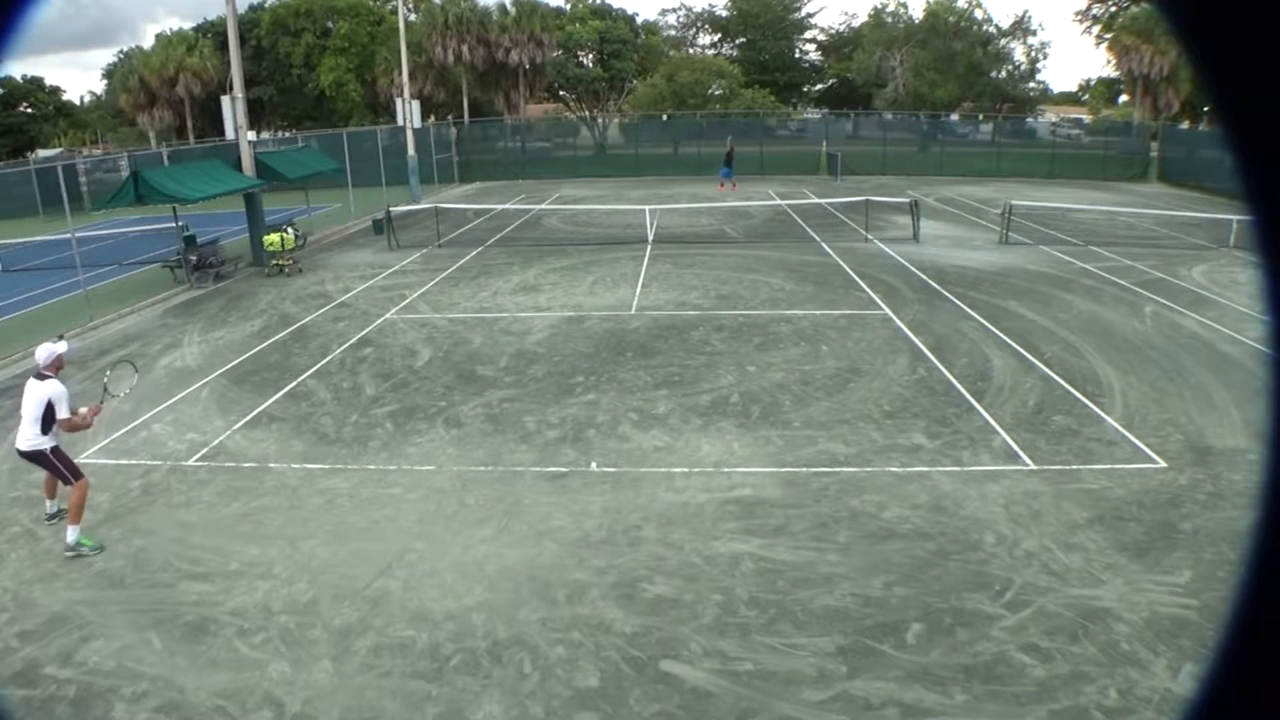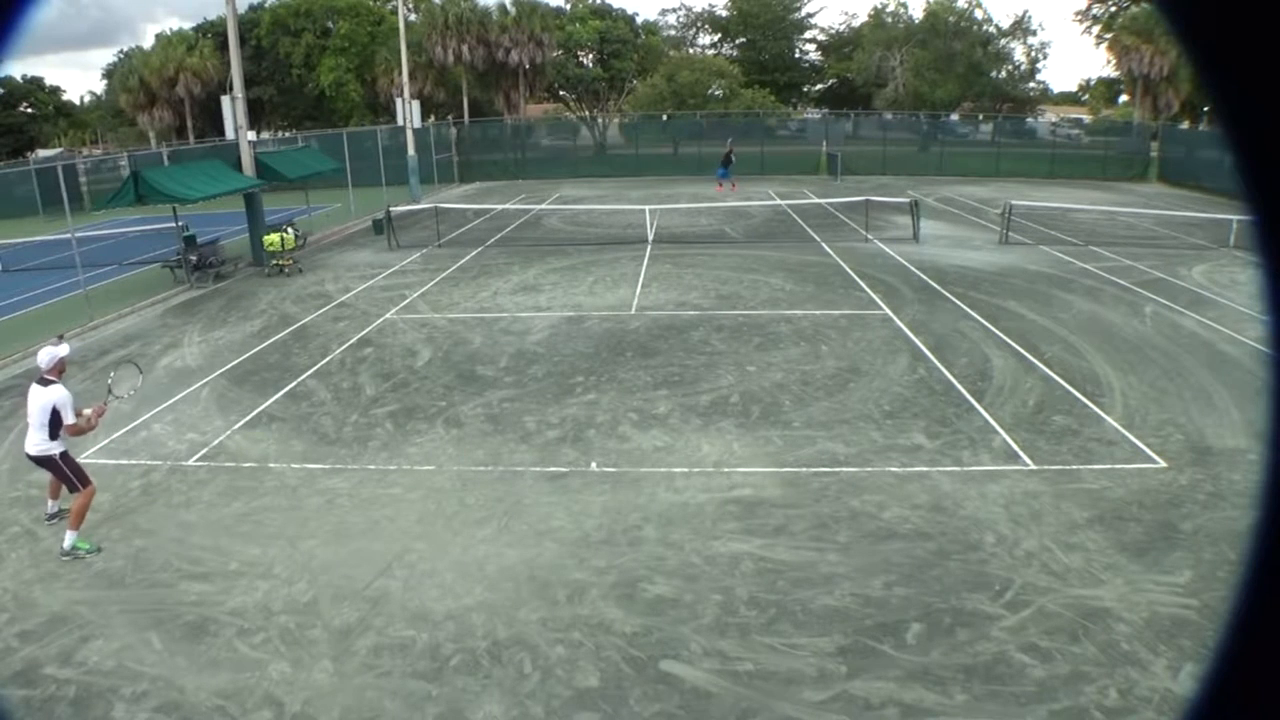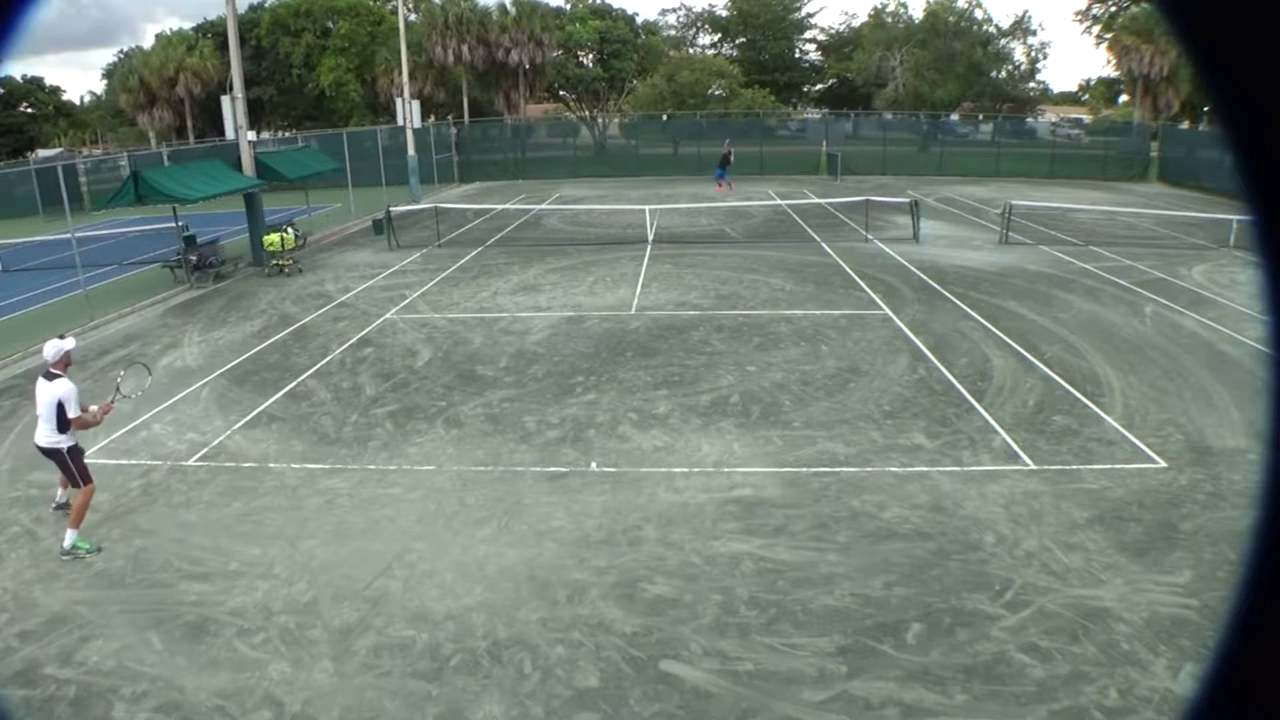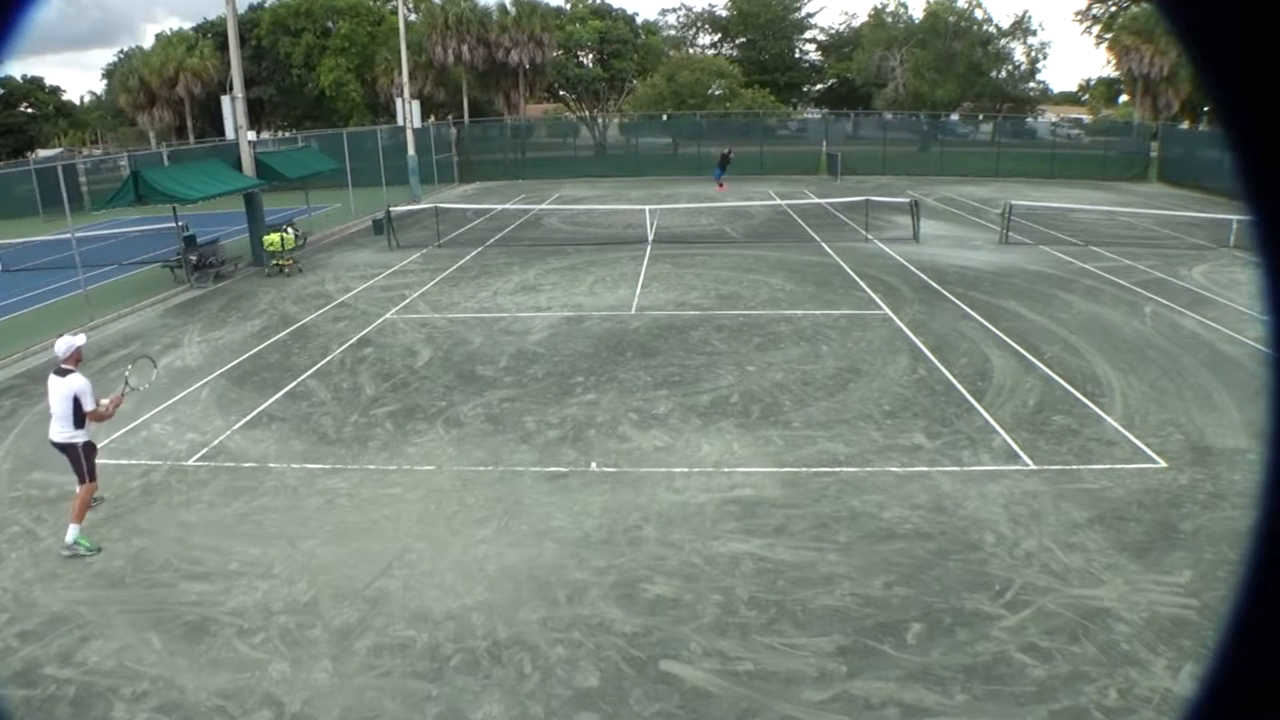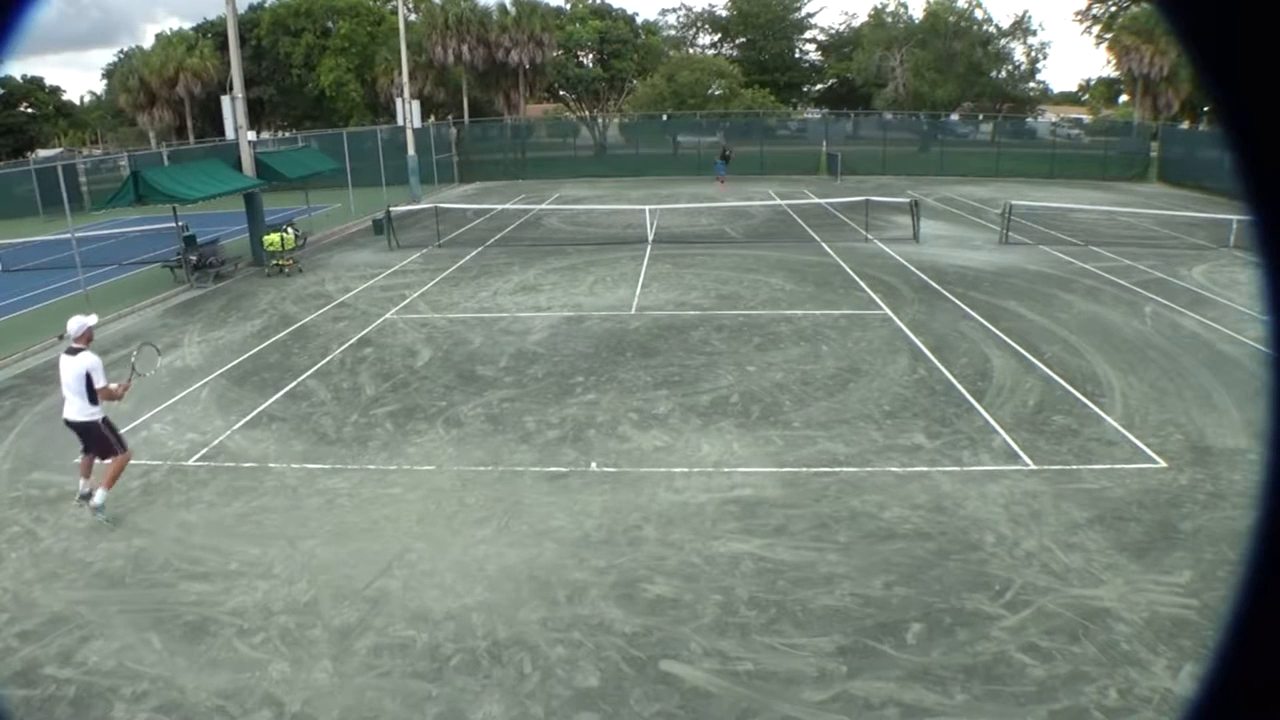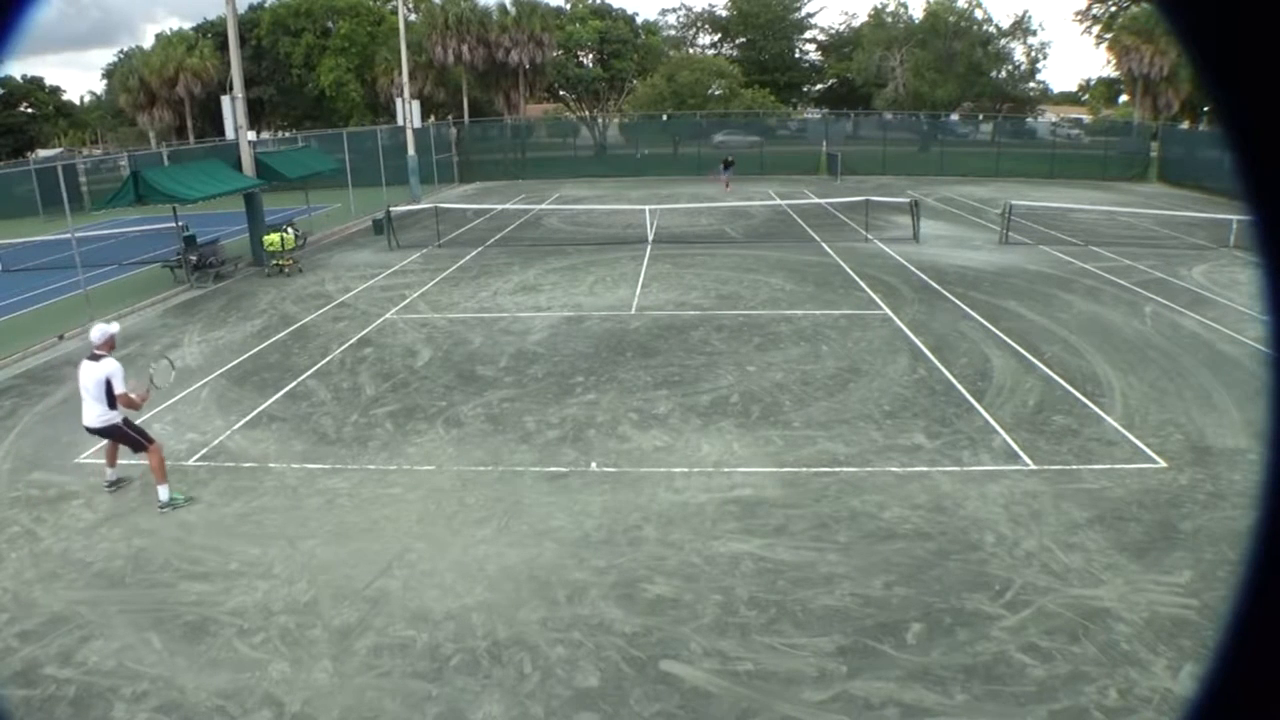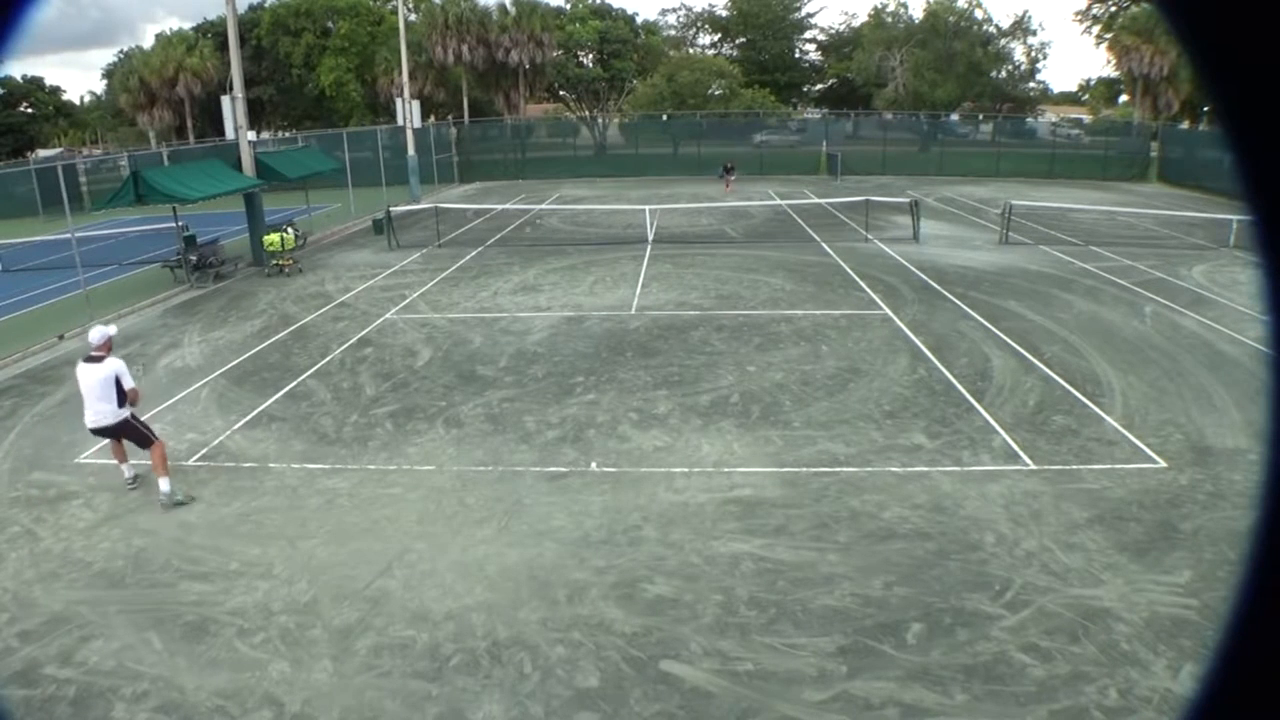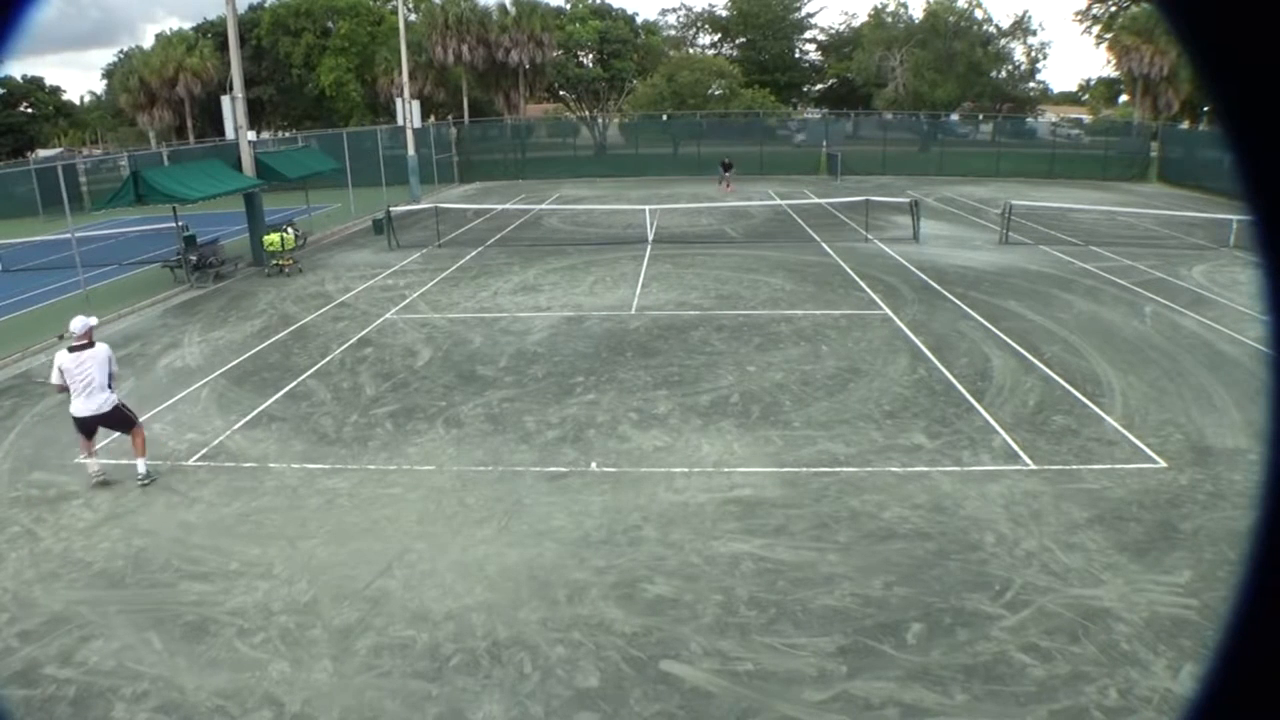
dt=0.2s
person 1, frame 1
left shoulder: (33, 381)
right shoulder: (56, 388)
right elbow: (67, 426)
left wrist: (82, 412)
right wrist: (86, 423)
left hip: (24, 444)
right hip: (40, 447)
left knee: (55, 468)
right knee: (80, 484)
left ankle: (51, 511)
right ankle: (73, 541)
person 1, frame 2
left shoulder: (37, 385)
right shoulder: (60, 394)
right elbow: (72, 430)
left wrist: (86, 412)
right wrist: (90, 425)
left hip: (33, 448)
right hip: (49, 451)
left knee: (61, 470)
right knee: (86, 491)
left ankle: (52, 511)
right ankle: (69, 546)
person 1, frame 3
left shoulder: (44, 379)
right shoulder: (66, 387)
right elbow: (77, 423)
left wrist: (93, 409)
right wrist: (97, 420)
left hip: (43, 440)
right hip: (58, 445)
left knee: (76, 454)
right knee: (86, 489)
left ankle: (61, 501)
right ankle: (69, 545)
person 1, frame 4
left shoulder: (54, 376)
right shoulder: (80, 382)
right elbow: (93, 416)
left wrist: (104, 402)
right wrist: (110, 411)
left hip: (56, 436)
right hip: (73, 440)
left knee: (90, 452)
right knee: (89, 485)
left ankle: (80, 499)
right ankle: (71, 541)
person 1, frame 5
left shoulder: (65, 357)
right shoulder: (91, 360)
right elbow: (104, 394)
left wrist: (114, 387)
right wrist: (119, 393)
left hip: (70, 417)
right hip: (90, 419)
left knee: (90, 450)
right knee: (122, 456)
left ankle: (84, 491)
right ankle: (98, 502)
person 1, frame 6
left shoulder: (84, 364)
right shoulder: (112, 365)
right elbow: (123, 400)
left wrist: (132, 395)
right wrist: (139, 403)
left hip: (90, 423)
right hip: (108, 422)
left knee: (114, 438)
right knee: (154, 449)
left ankle: (111, 479)
right ankle: (165, 498)
person 1, frame 7
left shoulder: (81, 366)
right shoulder: (116, 364)
right elbow: (133, 396)
right wrist: (134, 399)
left hip: (93, 424)
right hip: (117, 419)
left knee: (115, 437)
right knee: (157, 446)
left ankle: (130, 476)
right ankle: (166, 493)
person 1, frame 8
left shoulder: (61, 357)
right shoulder: (104, 348)
left elbow: (59, 387)
left hip: (81, 412)
right hip: (108, 406)
left knee: (87, 439)
right knee: (136, 430)
left ankle: (95, 472)
right ankle: (142, 472)
